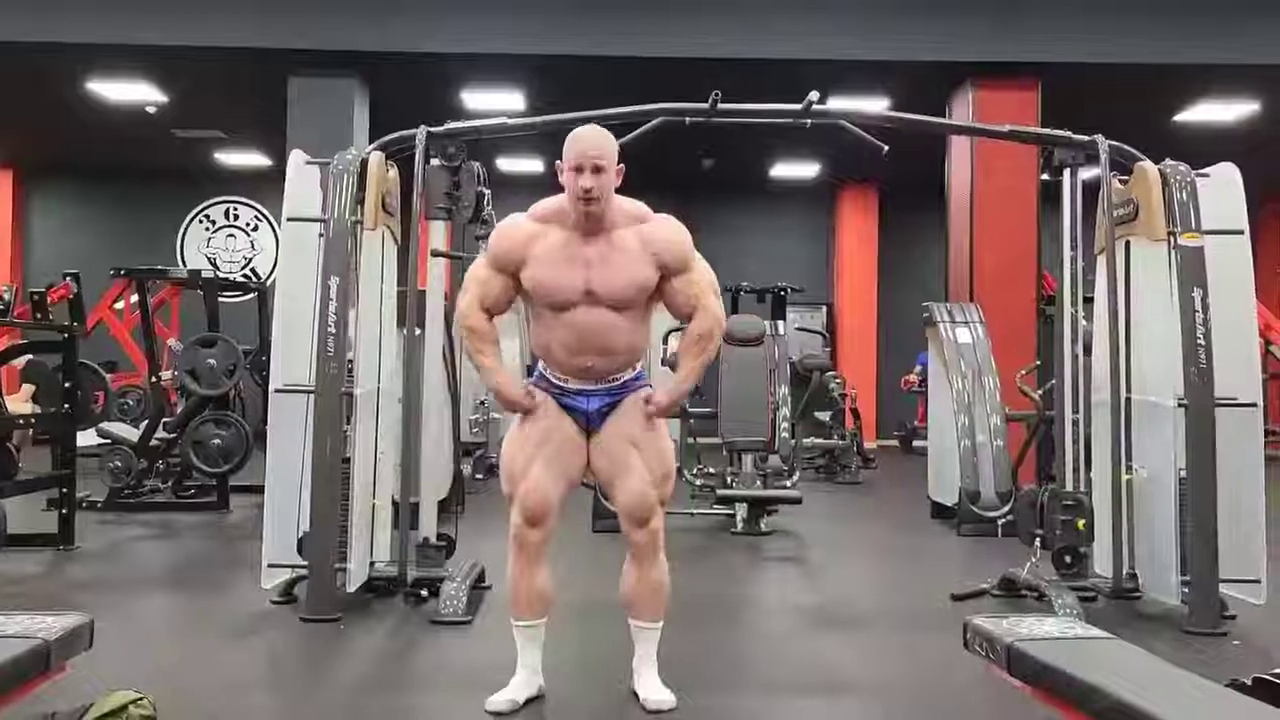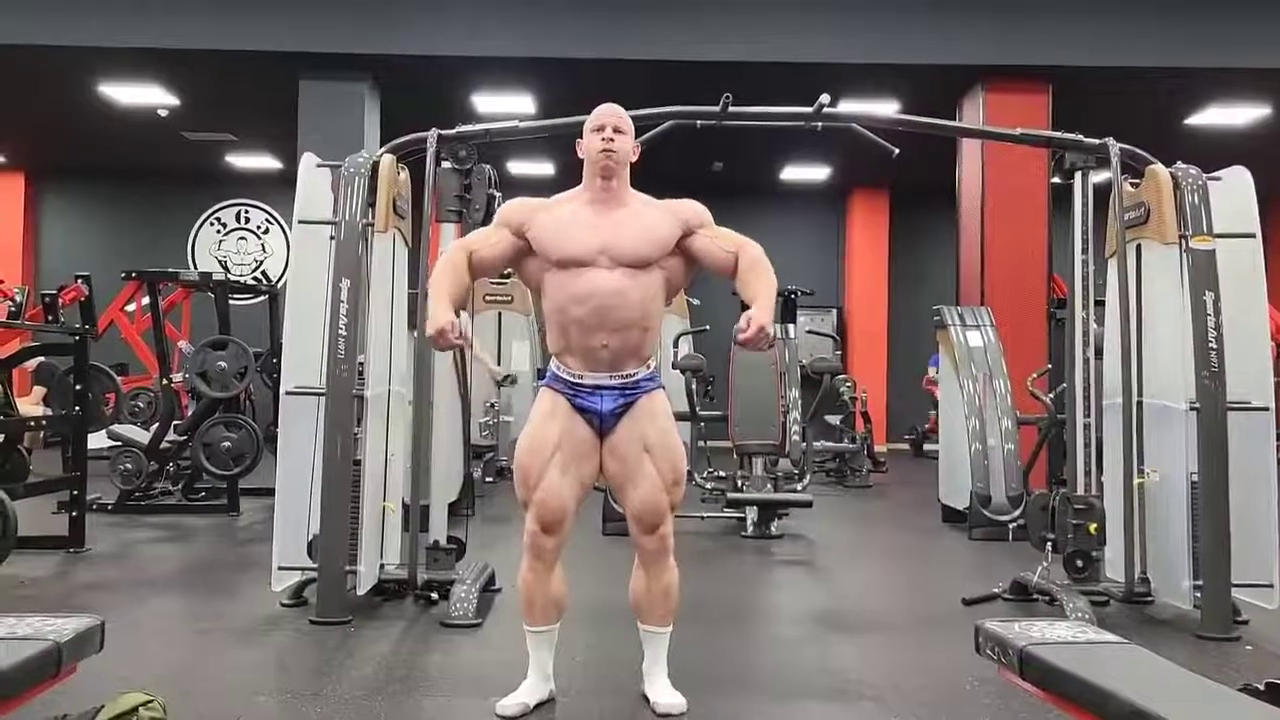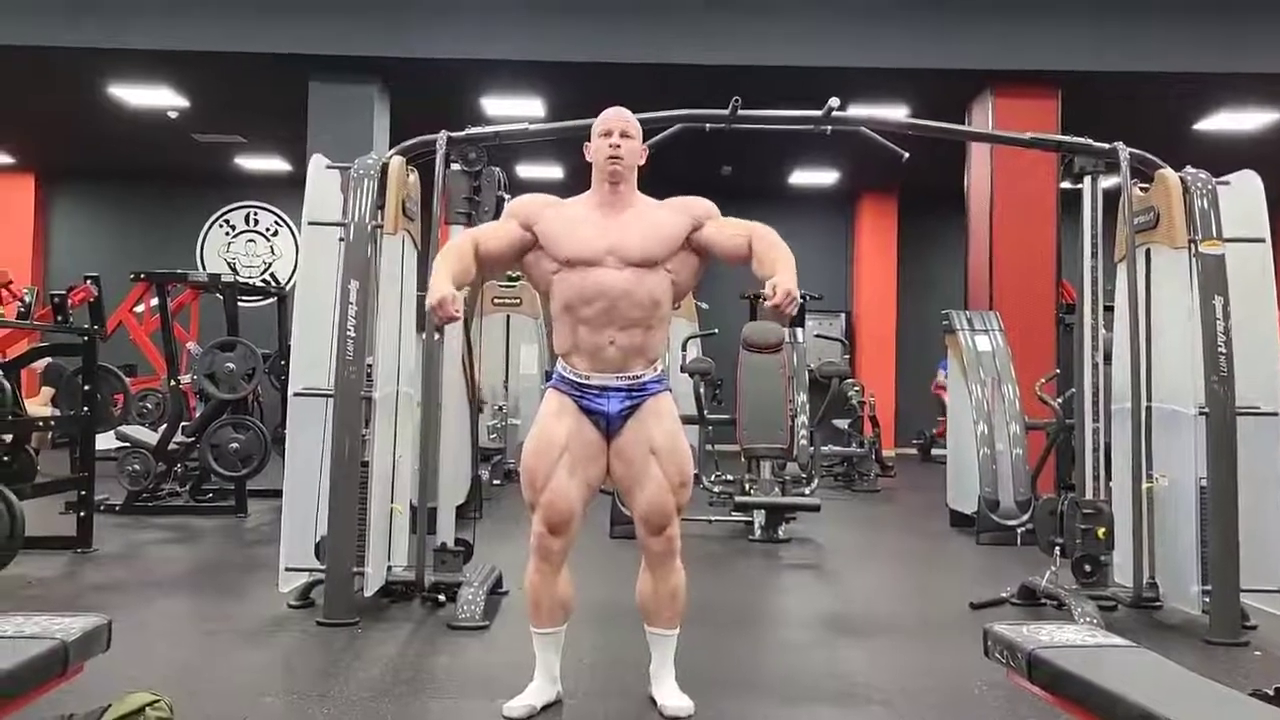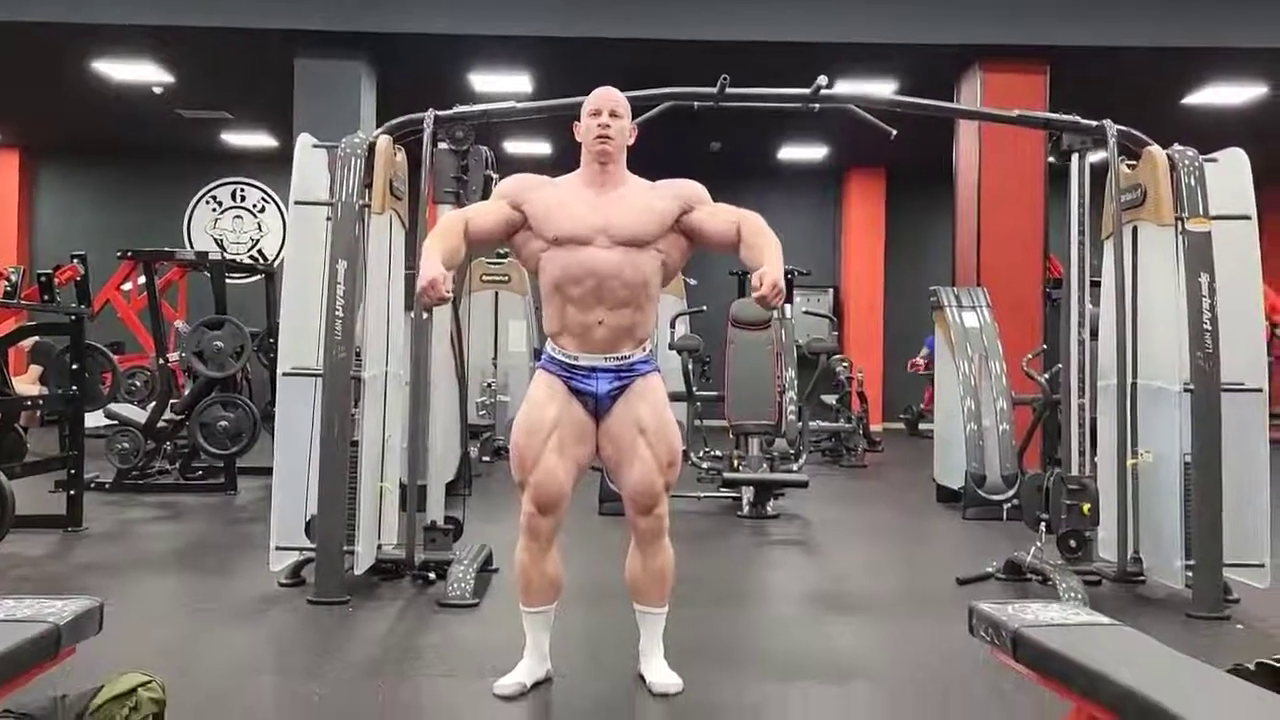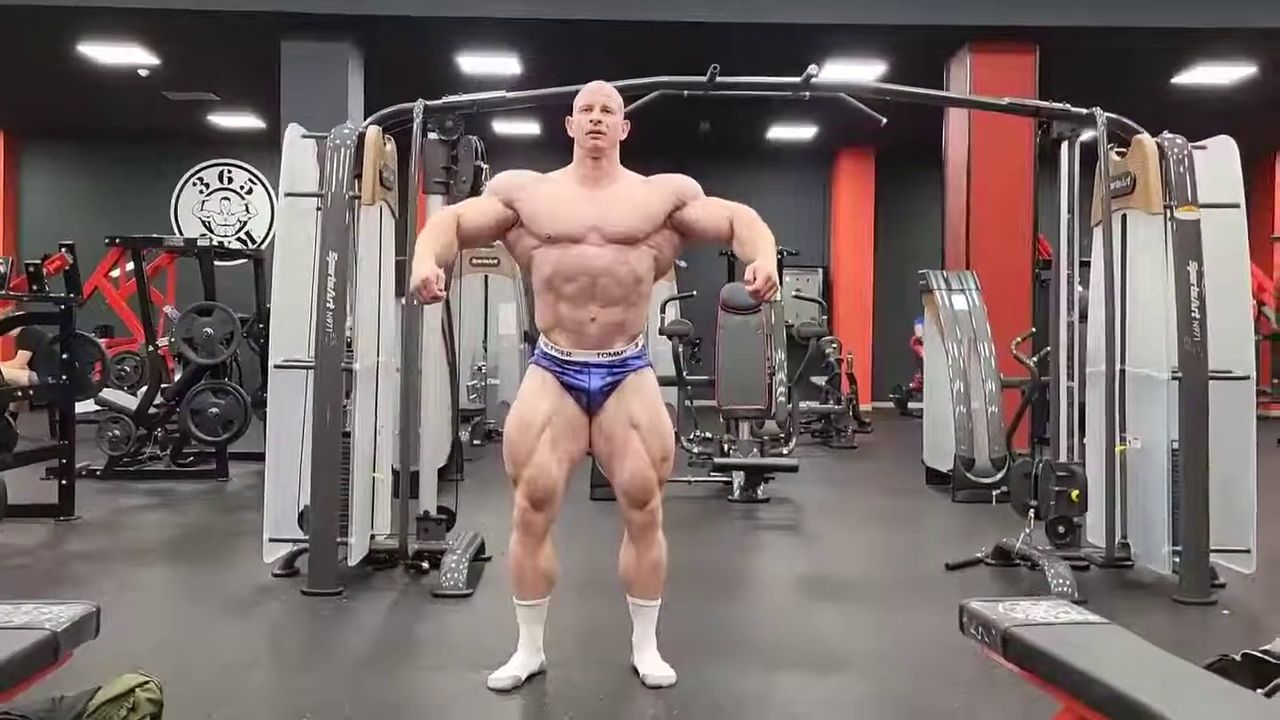
dt=1s
person 1, frame 1
left shoulder: (659, 235)
right shoulder: (521, 234)
left elbow: (706, 312)
right elbow: (474, 307)
left wrist: (680, 383)
right wrist: (498, 378)
left hip: (627, 398)
right hip: (548, 398)
left knee: (646, 530)
right knee: (527, 527)
left ankle: (645, 671)
right ankle: (527, 672)
person 1, frame 2
left shoulder: (674, 216)
right shoulder: (534, 215)
left elbow: (744, 254)
right elbow: (463, 255)
left wrist: (761, 305)
right wrist: (441, 306)
left hip: (639, 394)
right hip: (564, 394)
left knee: (655, 534)
right knee: (541, 532)
person 1, frame 3
left shoulder: (681, 215)
right shoulder: (542, 214)
left elbow: (756, 237)
right elbow: (470, 243)
left wrist: (782, 274)
right wrist: (443, 280)
left hip: (646, 396)
right hip: (570, 394)
left knee: (662, 535)
right knee: (548, 534)
person 1, frame 4
left shoulder: (671, 198)
right shoulder: (531, 194)
left elbow: (744, 224)
right elbow: (460, 223)
left wrist: (770, 264)
right wrist: (434, 261)
left hip: (635, 377)
right hip: (559, 374)
left knee: (650, 513)
right knee: (538, 513)
left ankle: (652, 654)
right ankle: (534, 655)
person 1, frame 5
left shoulder: (664, 193)
right shoulder: (523, 190)
left elbow: (737, 218)
right elbow: (452, 219)
left wrist: (763, 258)
right wrist: (426, 259)
left hip: (627, 372)
right hip: (552, 371)
left knee: (643, 509)
right knee: (531, 508)
left ankle: (645, 646)
right ankle: (528, 648)
